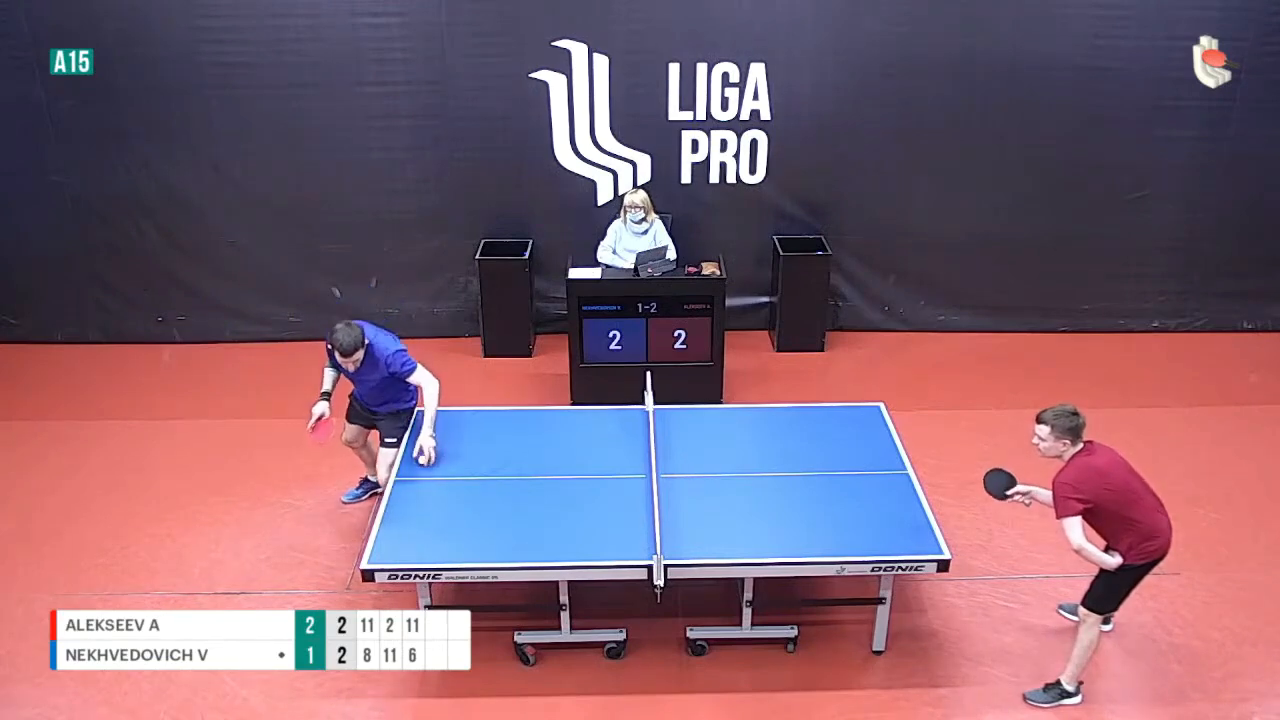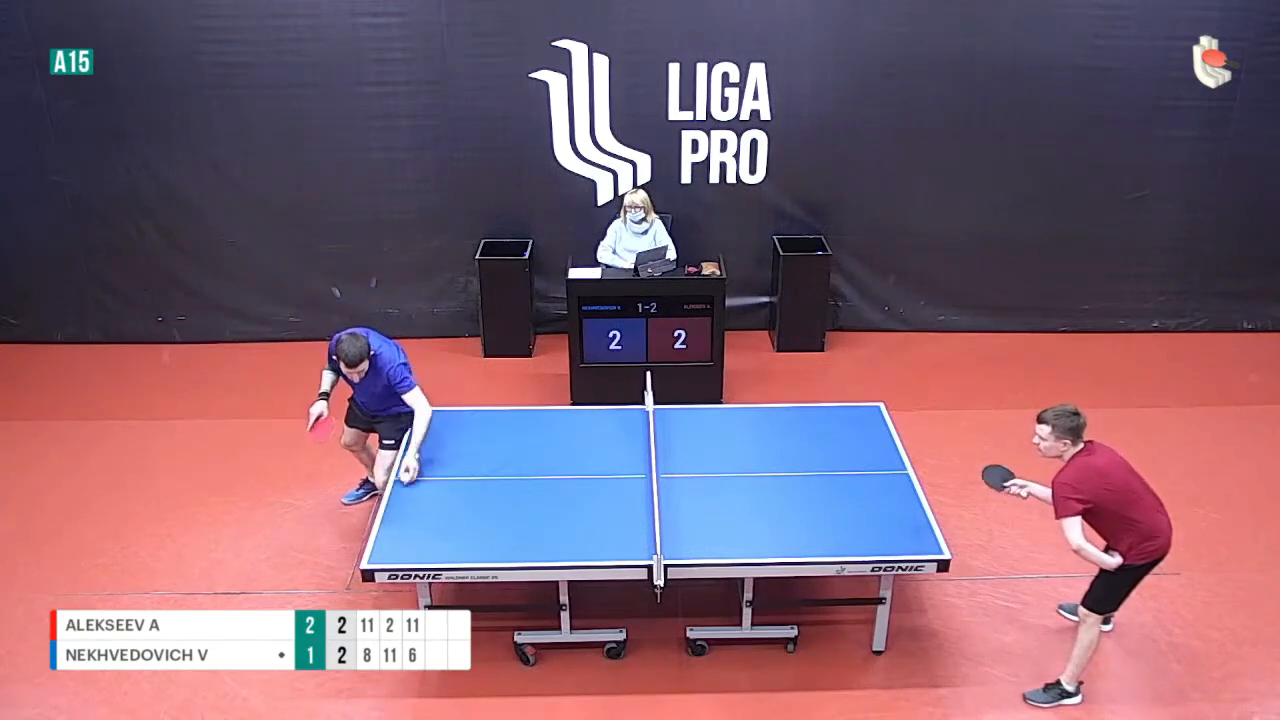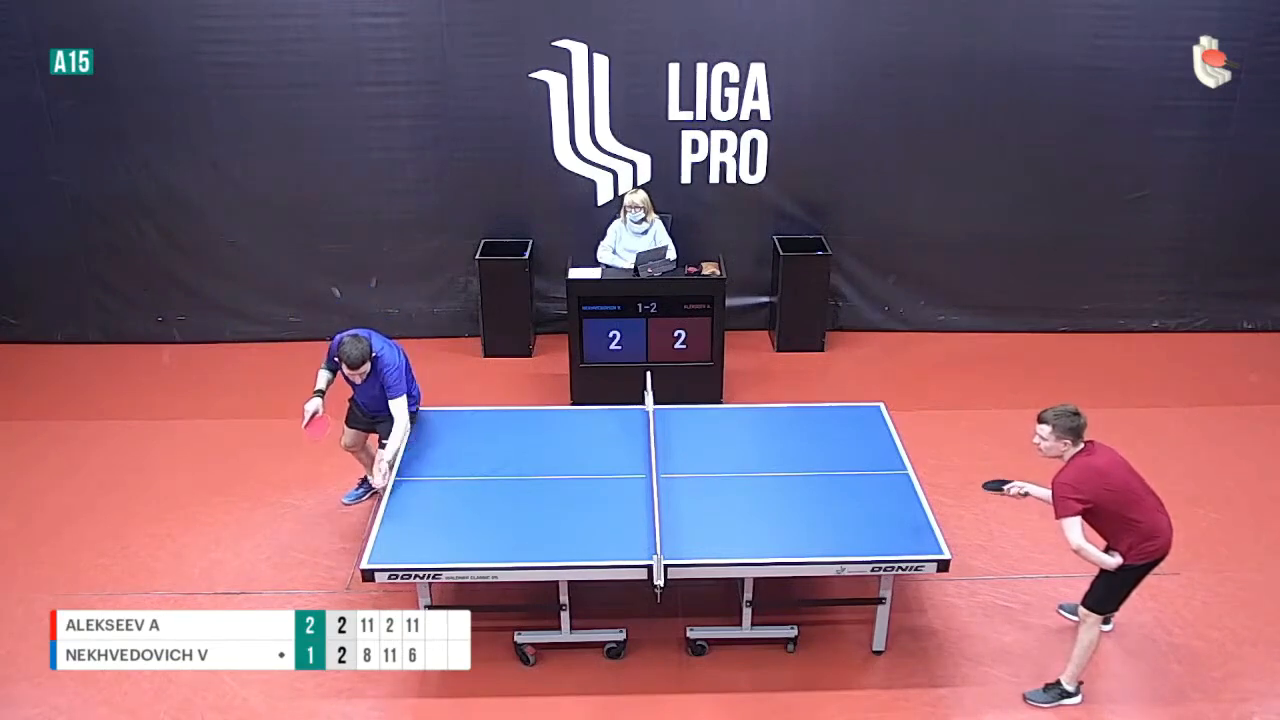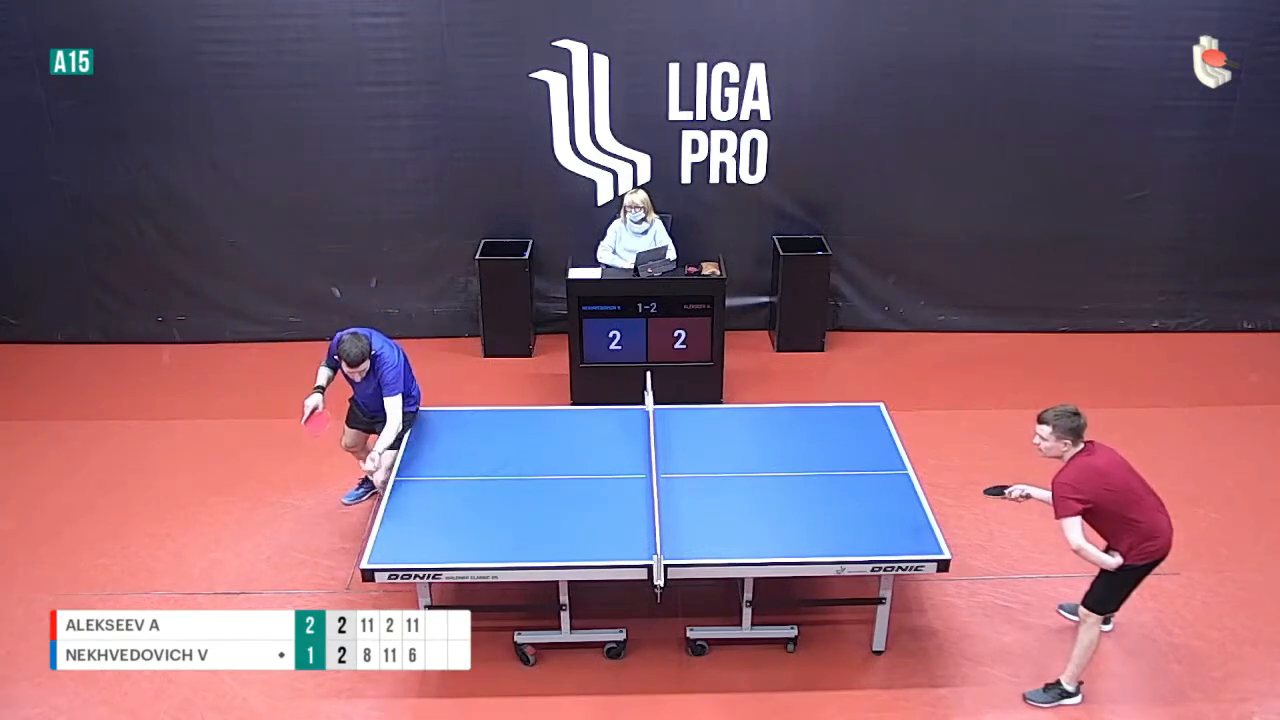
dt=0.2s
person 1, frame 1
left shoulder: (1067, 480)
right shoulder: (1096, 450)
left elbow: (1078, 544)
left wrist: (1113, 563)
right wrist: (1034, 493)
left hip: (1142, 546)
right hip: (1155, 529)
left knee: (1088, 615)
left ankle: (1068, 688)
right ankle: (1103, 613)
person 1, frame 2
left shoulder: (1066, 479)
right shoulder: (1096, 450)
left elbow: (1077, 544)
left wrist: (1113, 563)
right wrist: (1030, 488)
left hip: (1142, 546)
right hip: (1155, 529)
left knee: (1089, 615)
left ankle: (1068, 688)
right ankle: (1104, 612)
person 1, frame 3
left shoulder: (1067, 479)
right shoulder: (1097, 450)
left elbow: (1077, 544)
left wrist: (1113, 563)
right wrist: (1030, 489)
left hip: (1143, 546)
right hip: (1156, 529)
left knee: (1088, 615)
left ankle: (1068, 688)
right ankle: (1104, 613)
person 1, frame 4
left shoulder: (1066, 480)
right shoulder: (1096, 451)
left elbow: (1077, 544)
left wrist: (1113, 563)
right wrist: (1031, 492)
left hip: (1143, 546)
right hip: (1156, 529)
left knee: (1089, 615)
left ankle: (1068, 688)
right ankle: (1103, 612)
person 2, frame 1
left shoulder: (387, 352)
right shoulder: (335, 339)
left elbow: (430, 384)
right elbow: (332, 366)
left wrist: (427, 433)
right wrist: (324, 397)
left hip: (396, 406)
right hip: (364, 399)
left knee: (386, 479)
right knee: (351, 440)
right ankle: (373, 479)
person 2, frame 2
left shoulder: (390, 363)
right shoulder: (338, 344)
left elbow: (423, 409)
right elbow: (331, 369)
left wrist: (412, 454)
right wrist: (323, 397)
left hip: (396, 409)
right hip: (363, 402)
left knee: (384, 480)
right knee: (350, 443)
right ankle: (373, 480)
person 2, frame 3
left shoulder: (389, 364)
right shoulder: (339, 344)
left elbow: (402, 422)
right elbow: (328, 368)
left wrist: (385, 461)
right wrist: (318, 395)
left hip: (396, 408)
right hip: (364, 401)
left knee: (383, 480)
right knee: (349, 444)
right ankle: (370, 481)
person 2, frame 4
left shoulder: (388, 362)
right shoulder: (339, 343)
left elbow: (394, 421)
right elbow: (328, 365)
left wrist: (377, 453)
right wrist: (318, 391)
left hip: (398, 407)
right hip: (364, 401)
left knee: (383, 480)
right knee: (350, 444)
right ankle: (371, 479)
